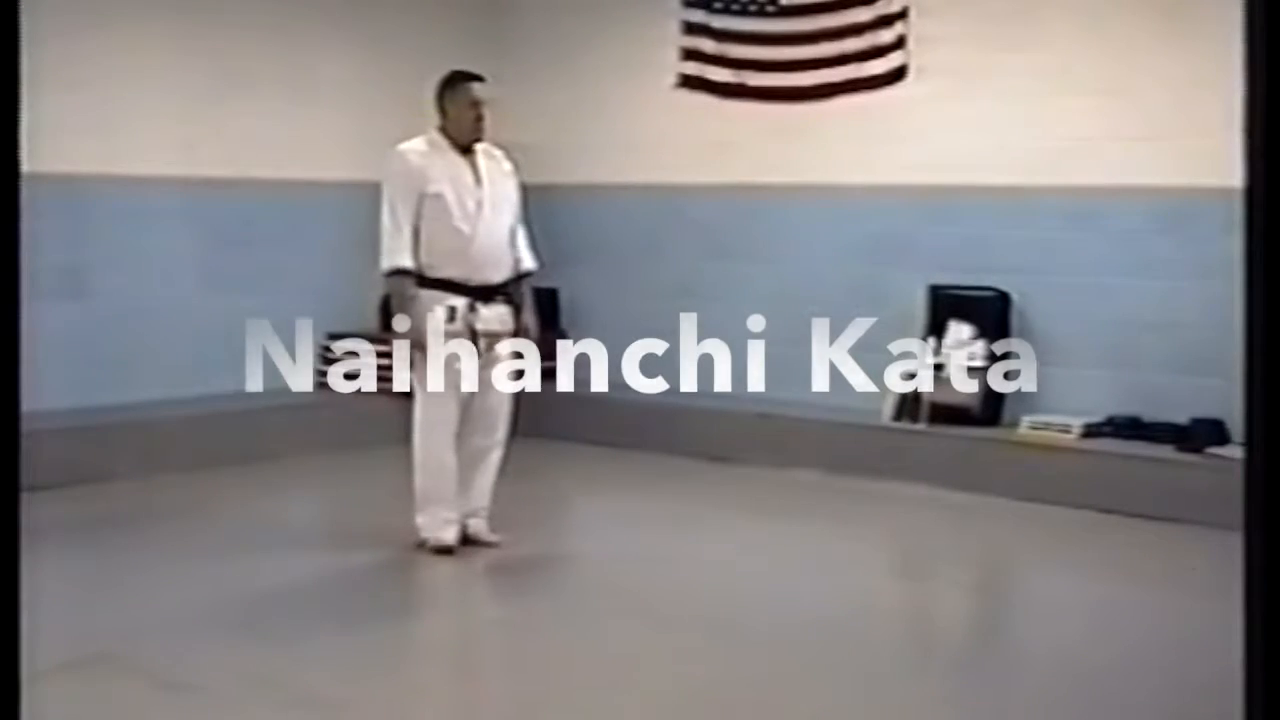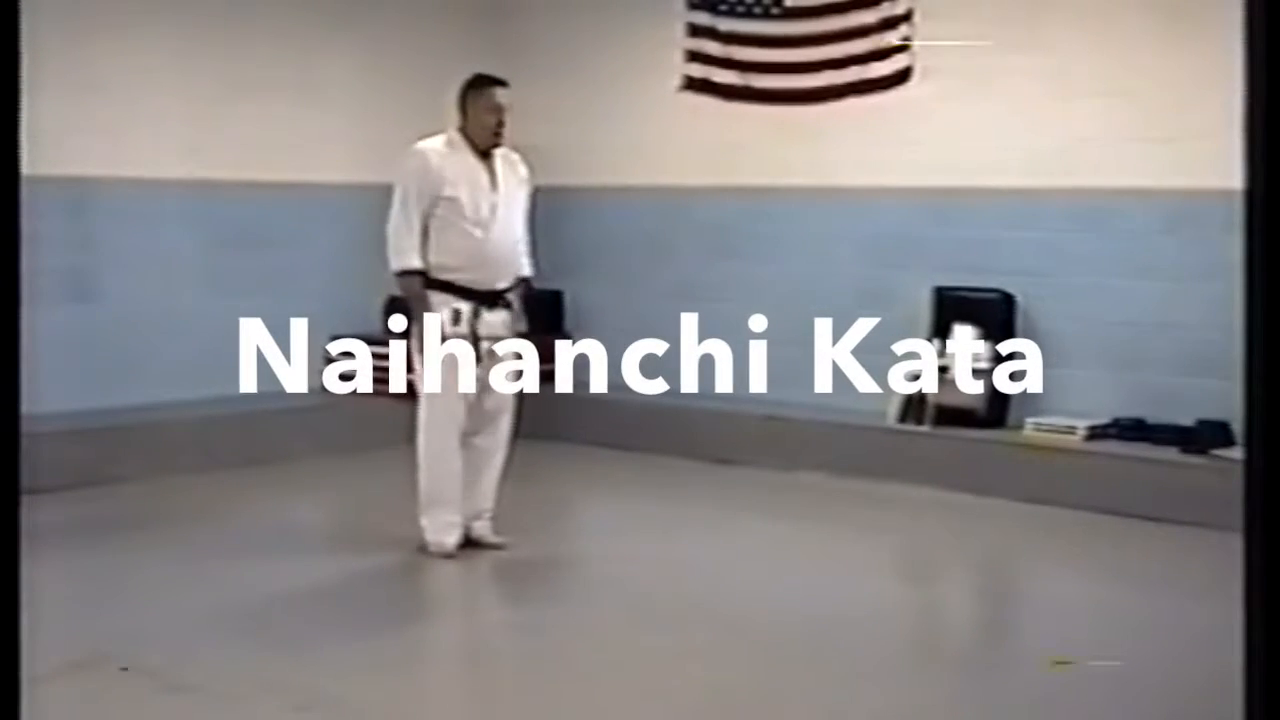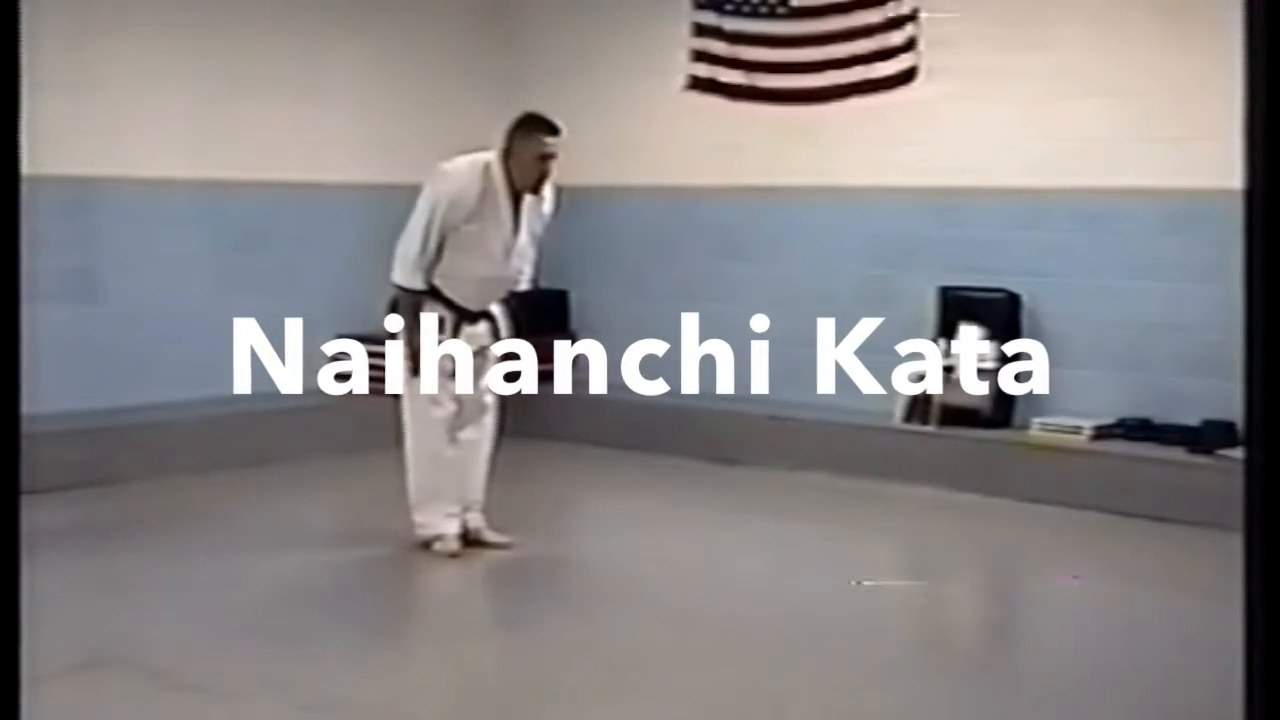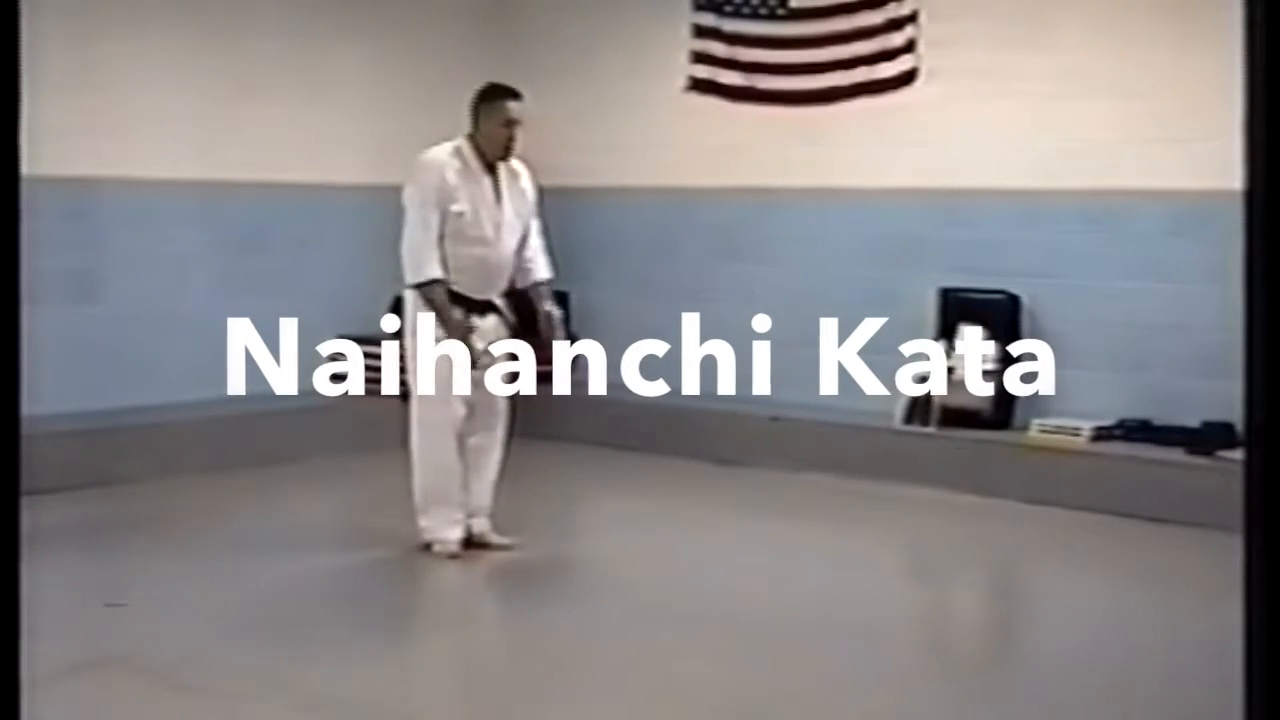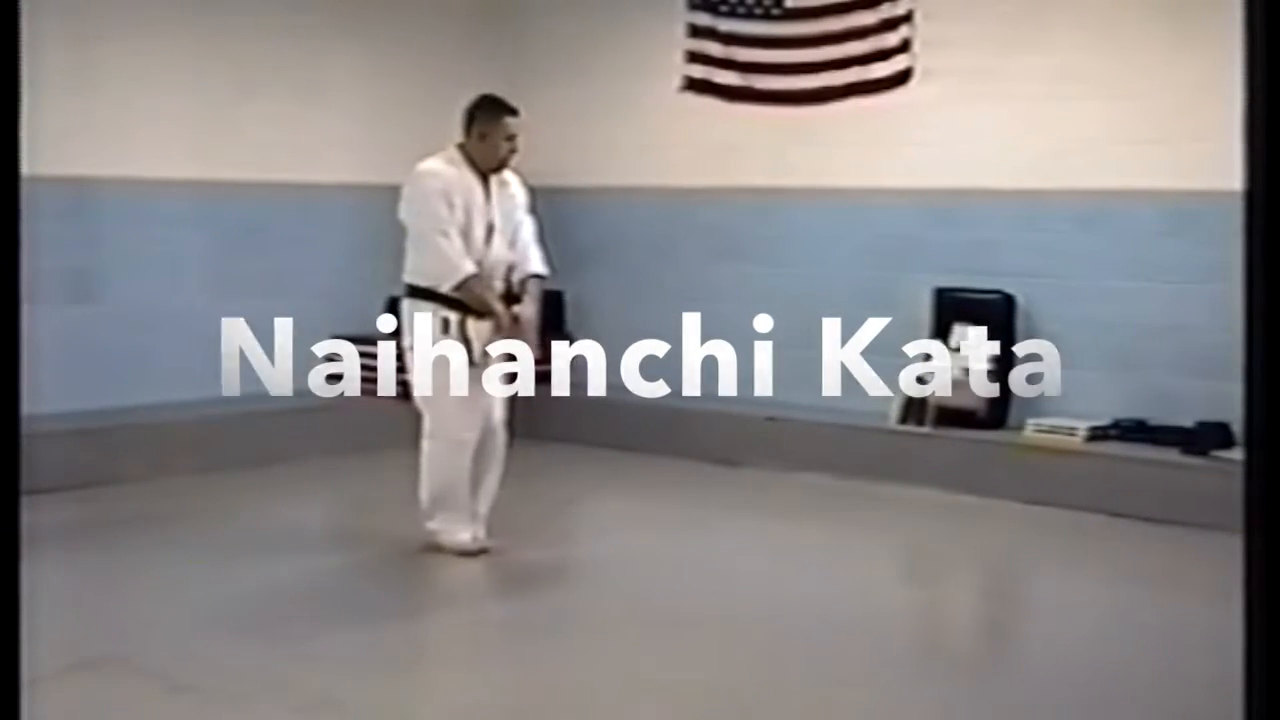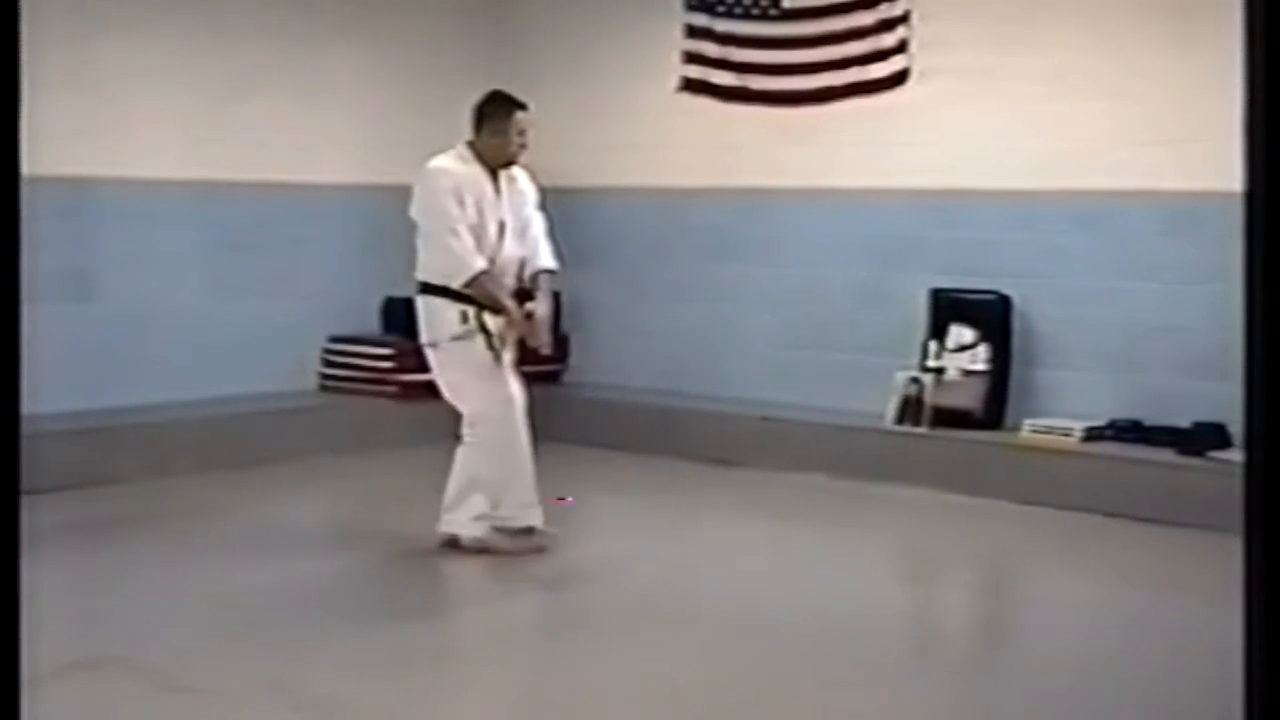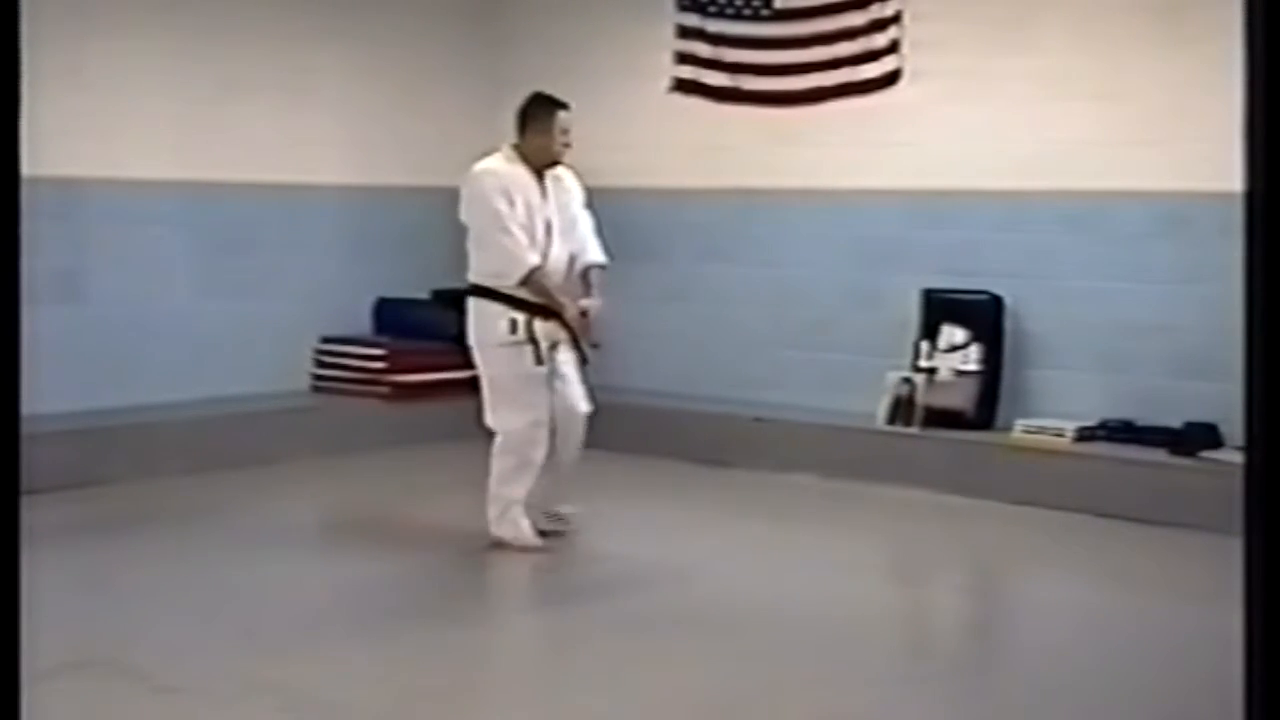
dt=0.7s
person 1, frame 1
left shoulder: (499, 164)
right shoulder: (412, 160)
left elbow: (516, 239)
right elbow: (396, 245)
left wrist: (525, 305)
right wrist: (407, 316)
left hip: (495, 311)
right hip: (441, 310)
left knee: (489, 422)
right knee: (438, 420)
left ankle: (472, 518)
right ankle: (437, 525)
person 1, frame 2
left shoulder: (515, 167)
right shoulder: (428, 160)
right elbow: (404, 243)
left wrist: (517, 308)
right wrist: (422, 316)
left hip: (498, 314)
right hip: (448, 312)
left knee: (492, 422)
right knee: (443, 422)
left ankle: (477, 520)
right ankle: (440, 529)
person 1, frame 3
left shoulder: (542, 197)
right shoulder: (459, 182)
right elbow: (412, 258)
left wrist: (508, 322)
right wrist: (414, 332)
left hip: (483, 318)
right hip: (432, 314)
left knee: (478, 416)
right knee: (432, 417)
left ankle: (469, 518)
right ankle: (437, 524)
person 1, frame 4
left shoulder: (518, 177)
right shoulder: (436, 169)
left elbow: (529, 247)
right elbow: (420, 253)
left wrist: (545, 304)
right wrist: (449, 321)
left hip: (490, 314)
right hip: (441, 312)
left knee: (488, 420)
right knee: (440, 421)
left ankle: (475, 521)
right ankle: (441, 527)
person 1, frame 5
left shoulder: (510, 186)
right shoulder: (431, 179)
left elbow: (525, 249)
right elbow: (447, 261)
left wrist: (528, 303)
right wrist: (499, 310)
left hip: (488, 321)
right hip: (439, 319)
left knee: (491, 426)
right knee: (453, 426)
left ankle: (470, 522)
right ankle: (449, 526)
person 1, frame 6
left shoulder: (519, 181)
right shoulder: (442, 176)
left elbow: (535, 244)
right elbow: (457, 258)
left wrist: (542, 300)
right wrist: (510, 307)
left hip: (496, 314)
right hip: (454, 312)
left knee: (487, 419)
right knee: (501, 409)
left ankle: (462, 523)
right ankle: (514, 520)
person 1, frame 7
left shoulder: (565, 181)
right shoulder: (490, 179)
left elbow: (584, 241)
right elbow: (514, 256)
left wrist: (591, 295)
right wrist: (564, 304)
left hip: (551, 316)
right hip: (506, 318)
left knee: (573, 410)
right knee: (523, 422)
left ankle: (542, 504)
right ankle: (507, 522)
